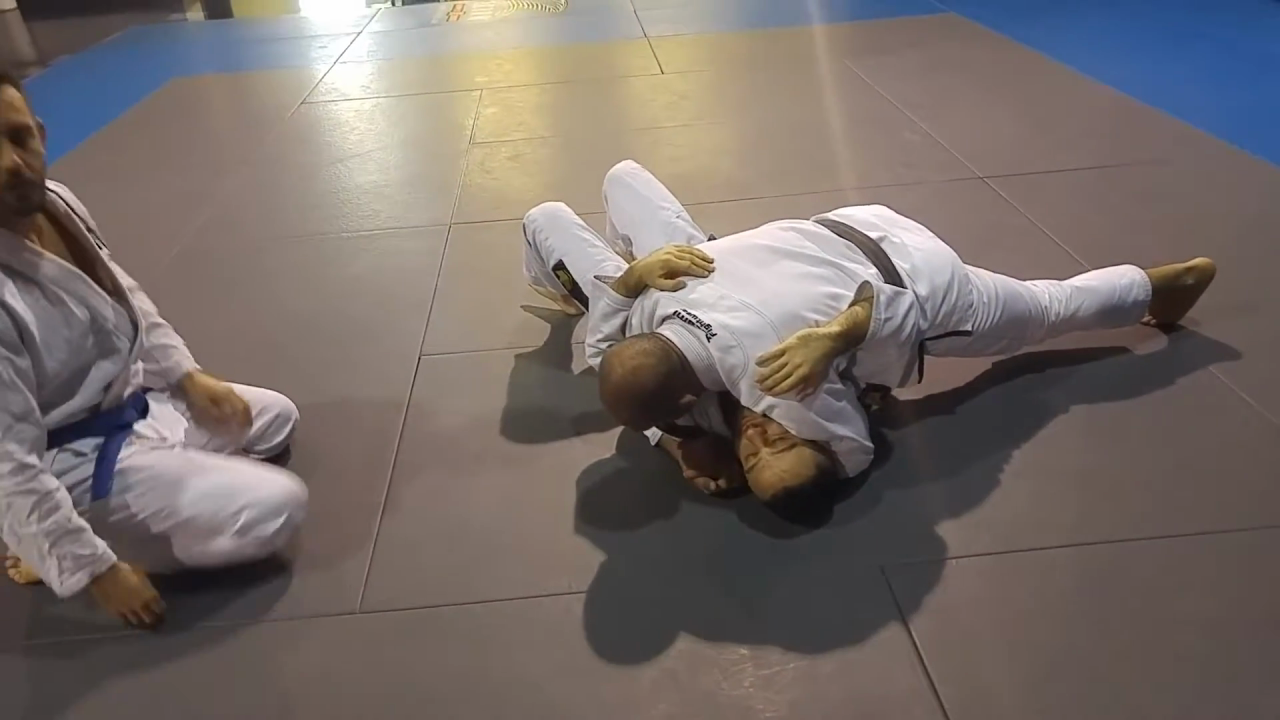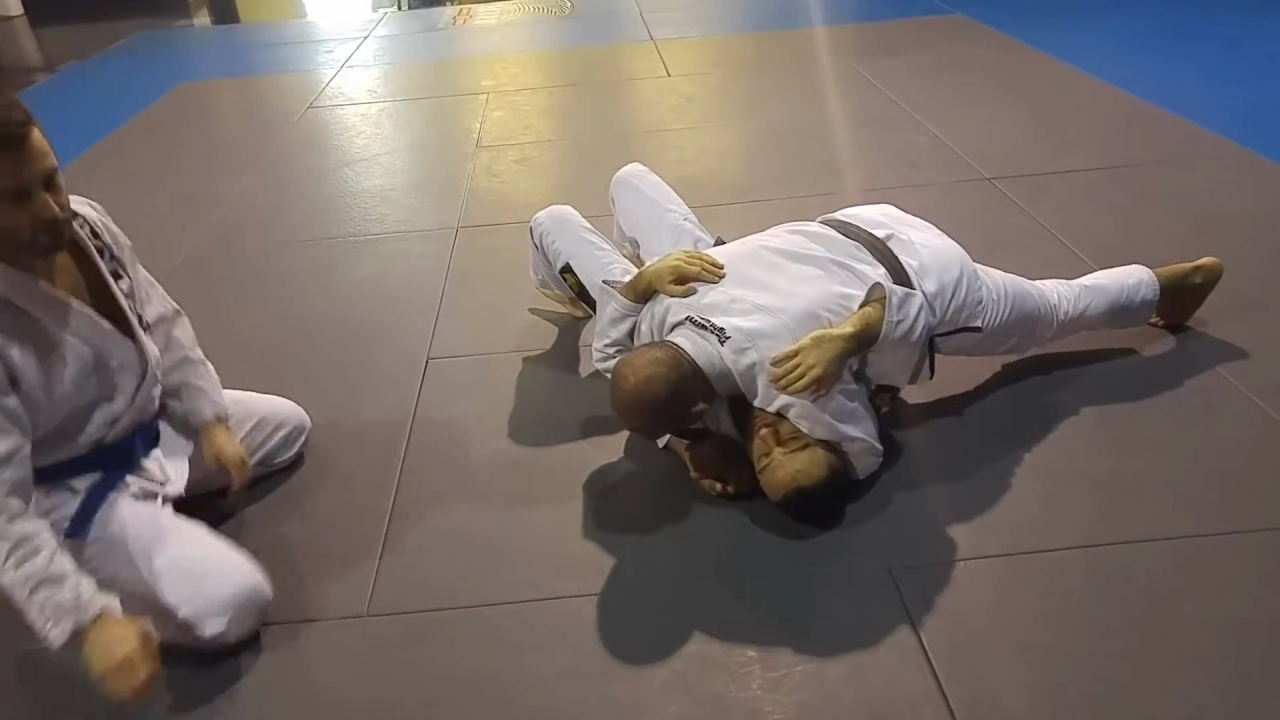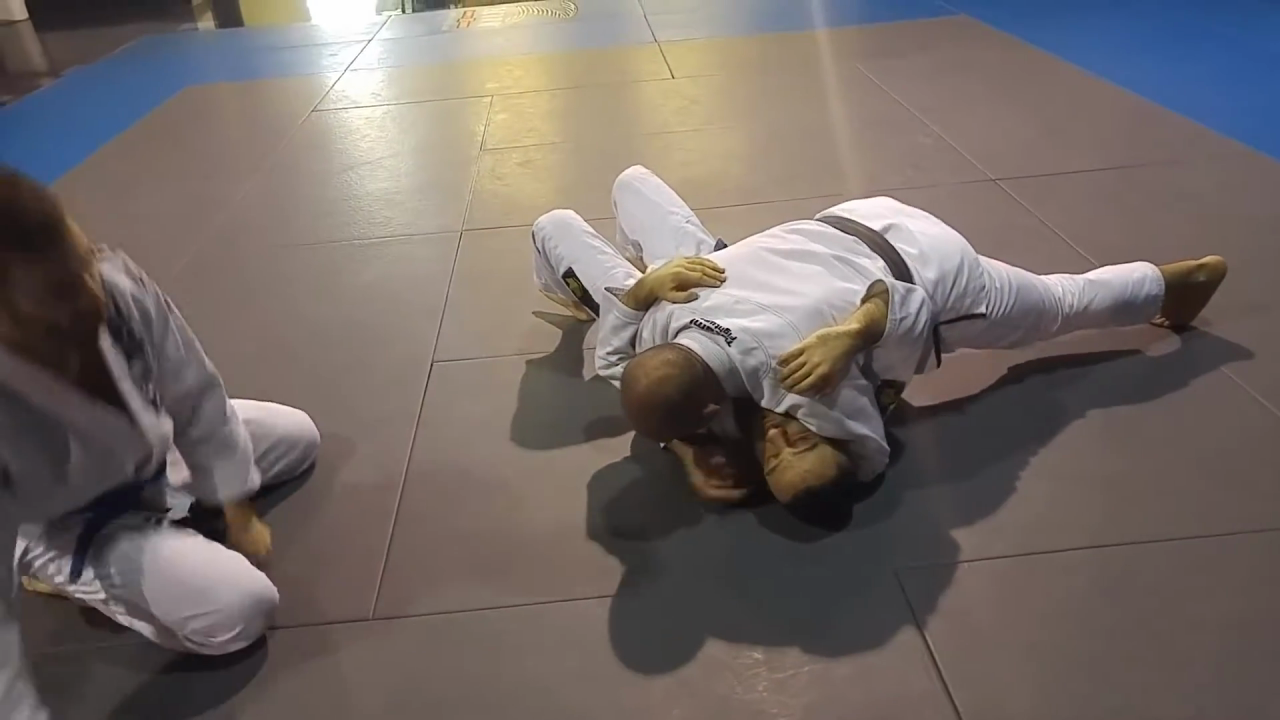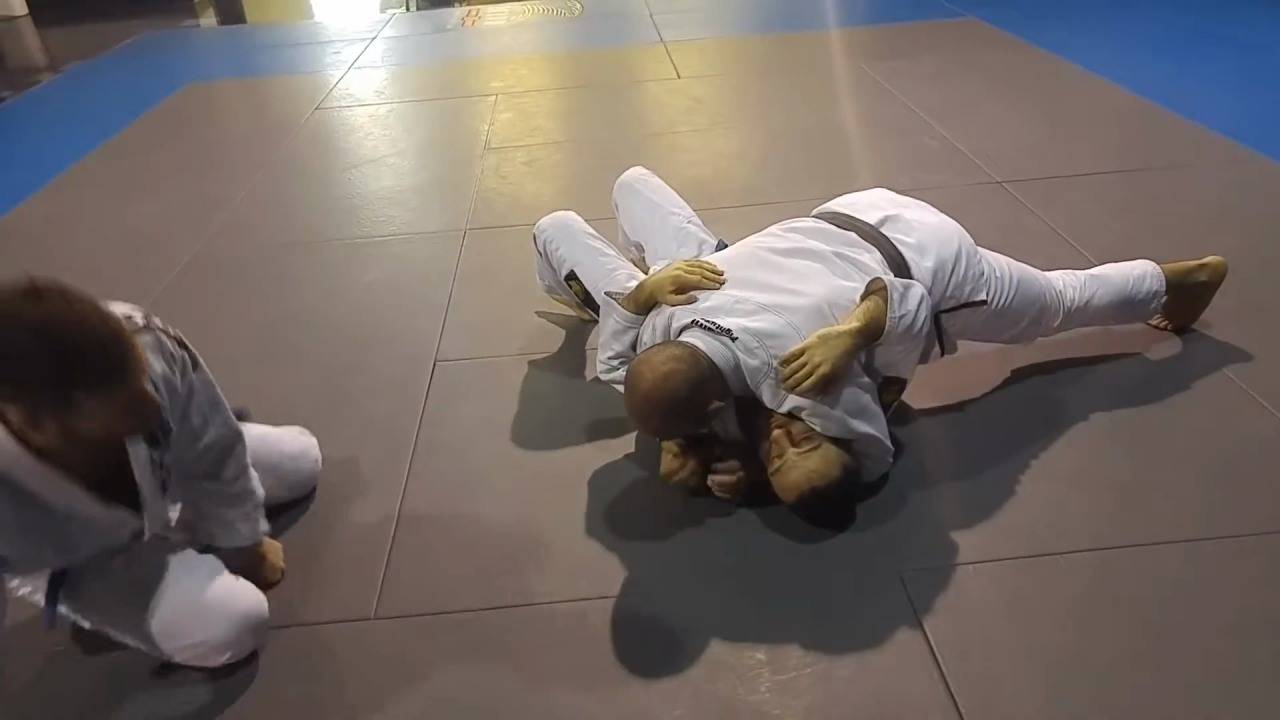
dt=0.2s
person 1, frame 1
left shoulder: (773, 385)
right shoulder: (664, 287)
left elbow: (856, 453)
left hip: (915, 288)
right hip: (858, 231)
left knee: (1046, 308)
left ankle: (1165, 283)
person 1, frame 2
left shoulder: (794, 394)
right shoulder: (672, 292)
left elbow: (864, 456)
left hip: (923, 284)
right hip: (865, 229)
left knee: (1054, 308)
left ankle: (1171, 282)
person 1, frame 3
left shoulder: (805, 396)
right shoulder: (673, 298)
left elbow: (868, 459)
left hip: (925, 274)
right hip: (865, 223)
left knee: (1059, 304)
left ankle: (1180, 278)
person 1, frame 4
left shoulder: (811, 395)
right shoulder: (675, 303)
left elbow: (872, 461)
right elbow: (616, 358)
left hip: (926, 265)
right hip: (866, 217)
left knee: (1057, 301)
left ankle: (1179, 279)
person 2, frame 1
left shoulder: (53, 203)
left elbow: (124, 297)
left wrist: (188, 375)
right wrist: (94, 570)
left hip: (132, 404)
right hip: (75, 464)
left knee: (276, 418)
right knee: (274, 509)
right ankle: (58, 552)
person 2, frame 2
left shoulder: (83, 222)
left elbow: (159, 321)
left wrist: (210, 420)
right wrist: (88, 620)
left hip: (145, 421)
right hip: (74, 491)
left knee: (289, 428)
right knee: (231, 604)
person 2, frame 3
left shoulder: (116, 284)
left elbow: (192, 393)
left wrist: (236, 504)
left hip: (148, 446)
right hip: (71, 529)
left knee: (299, 438)
right knee: (237, 610)
right ankle: (81, 578)
person 2, frame 4
left shoulder: (149, 347)
left elbow: (216, 455)
left wrist: (246, 544)
left hip: (160, 477)
left knee: (302, 462)
right knee: (231, 624)
